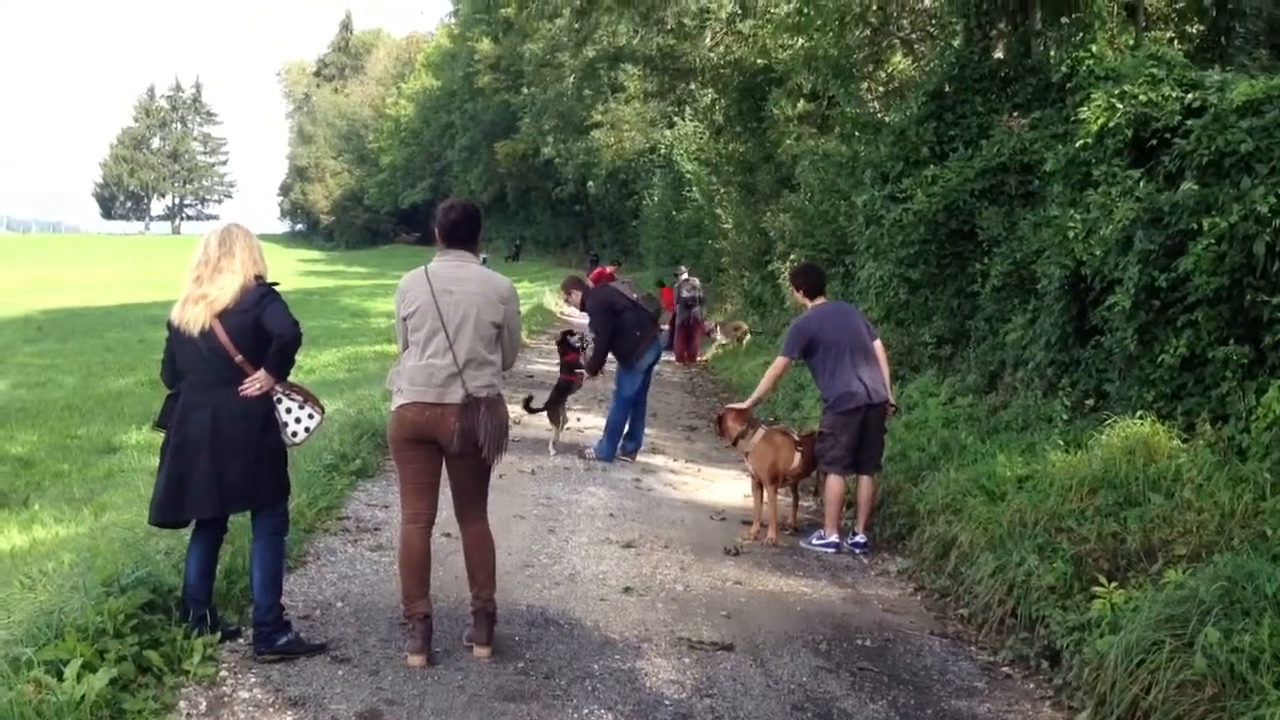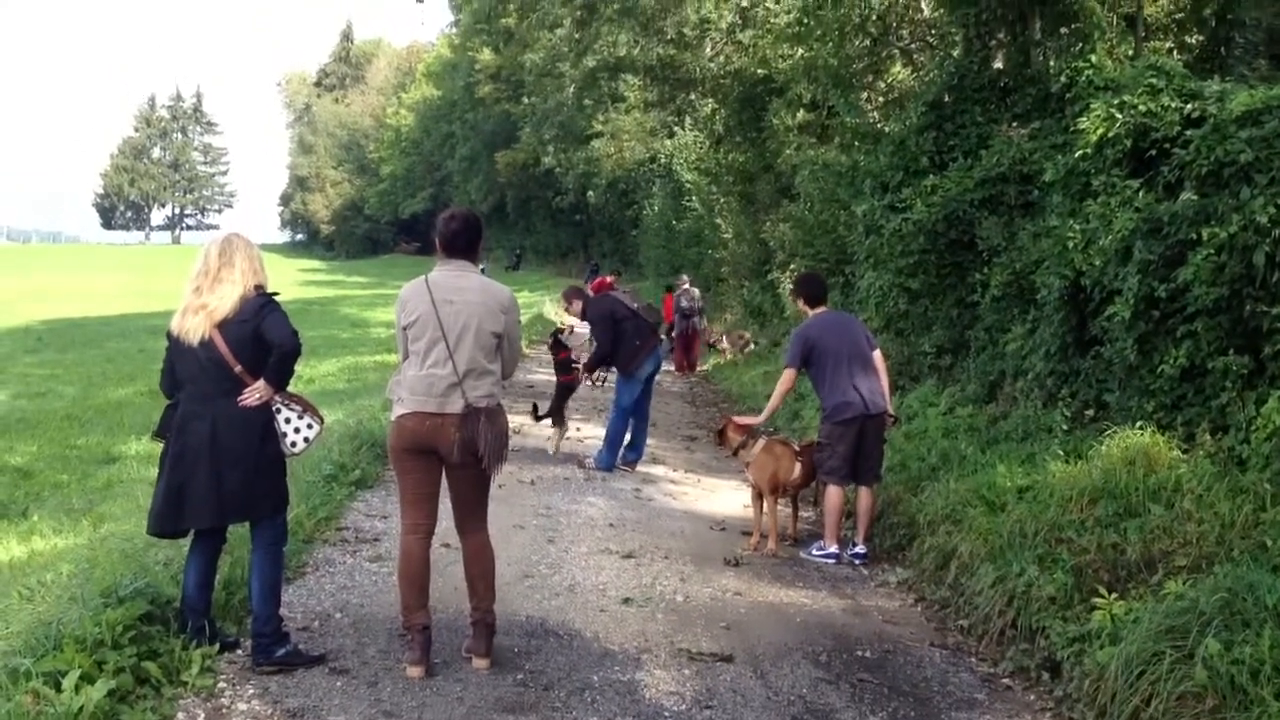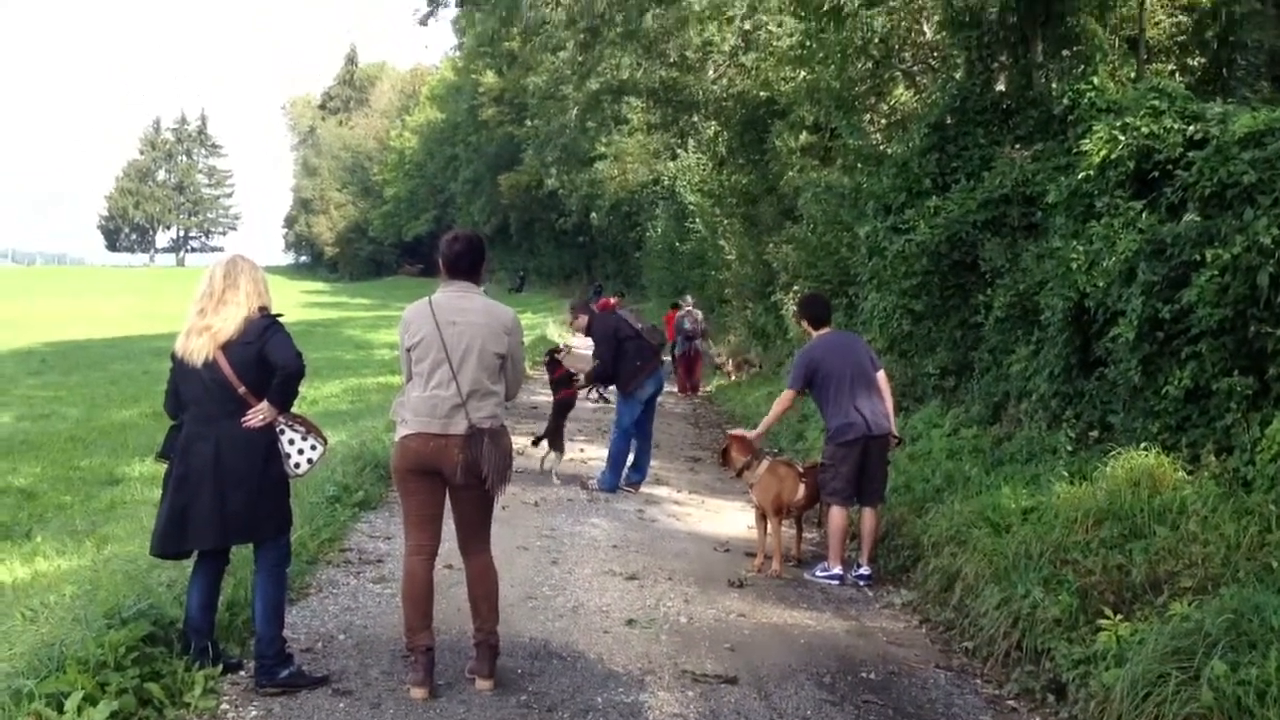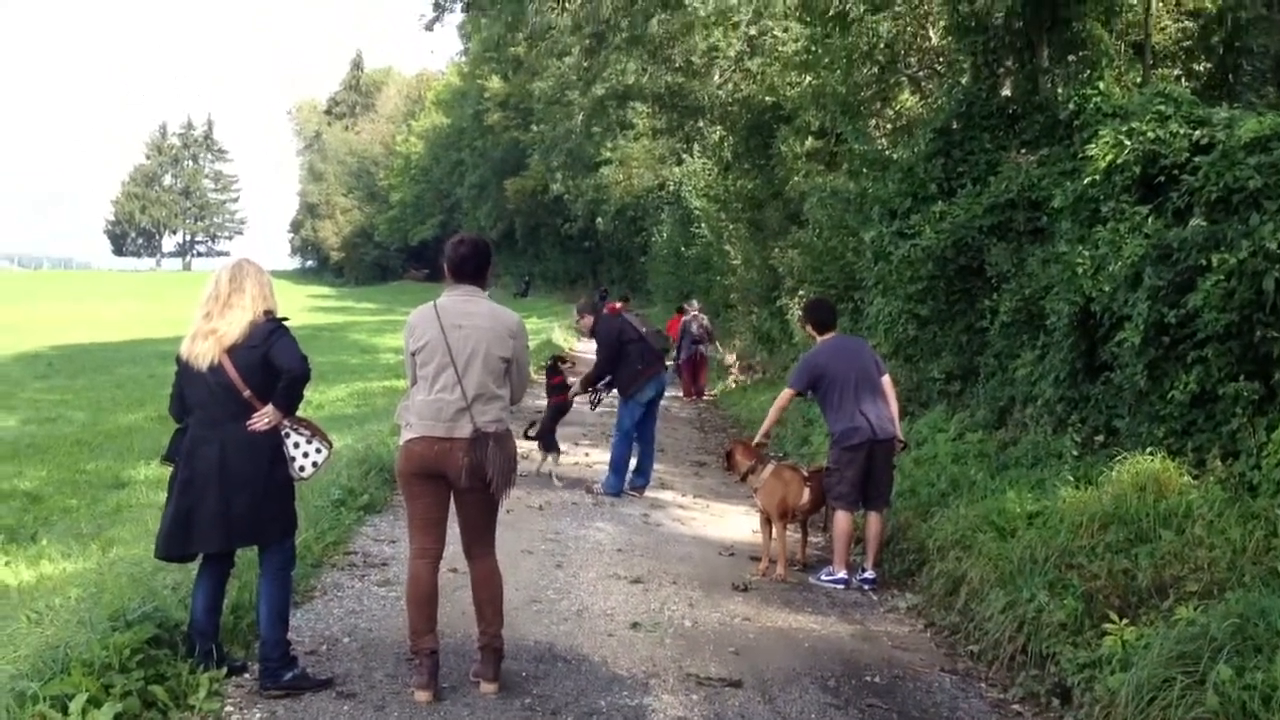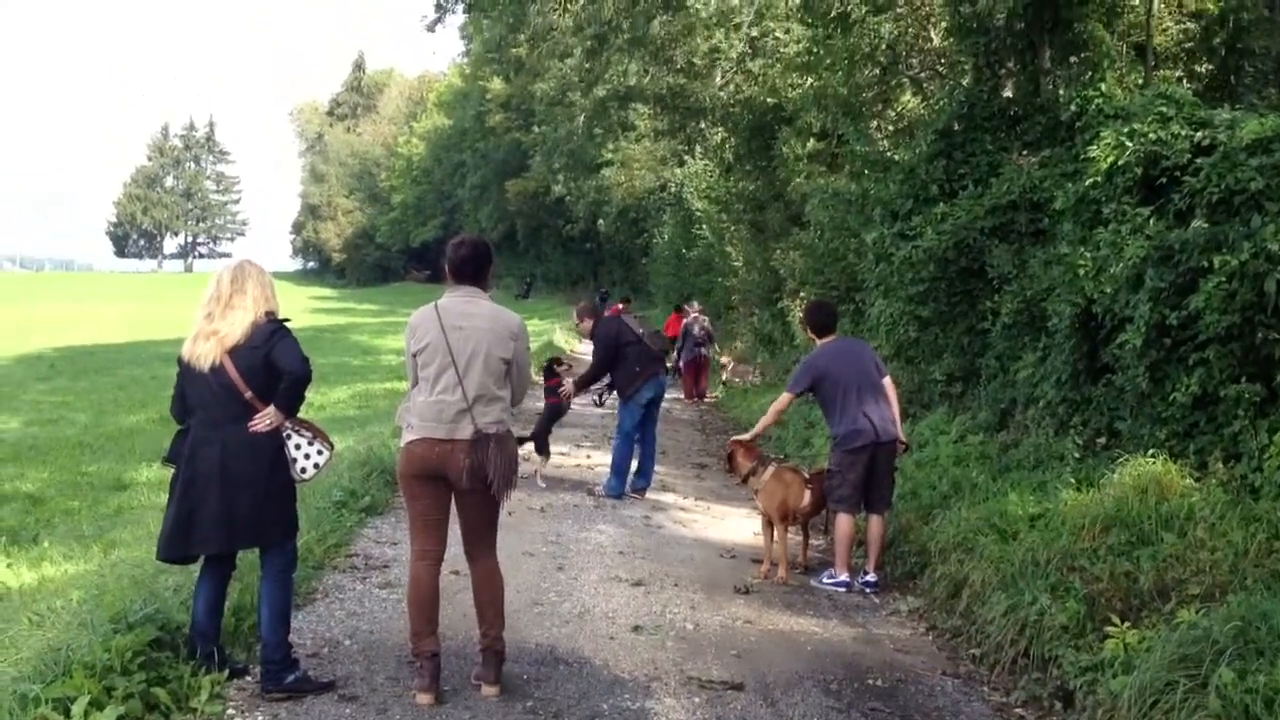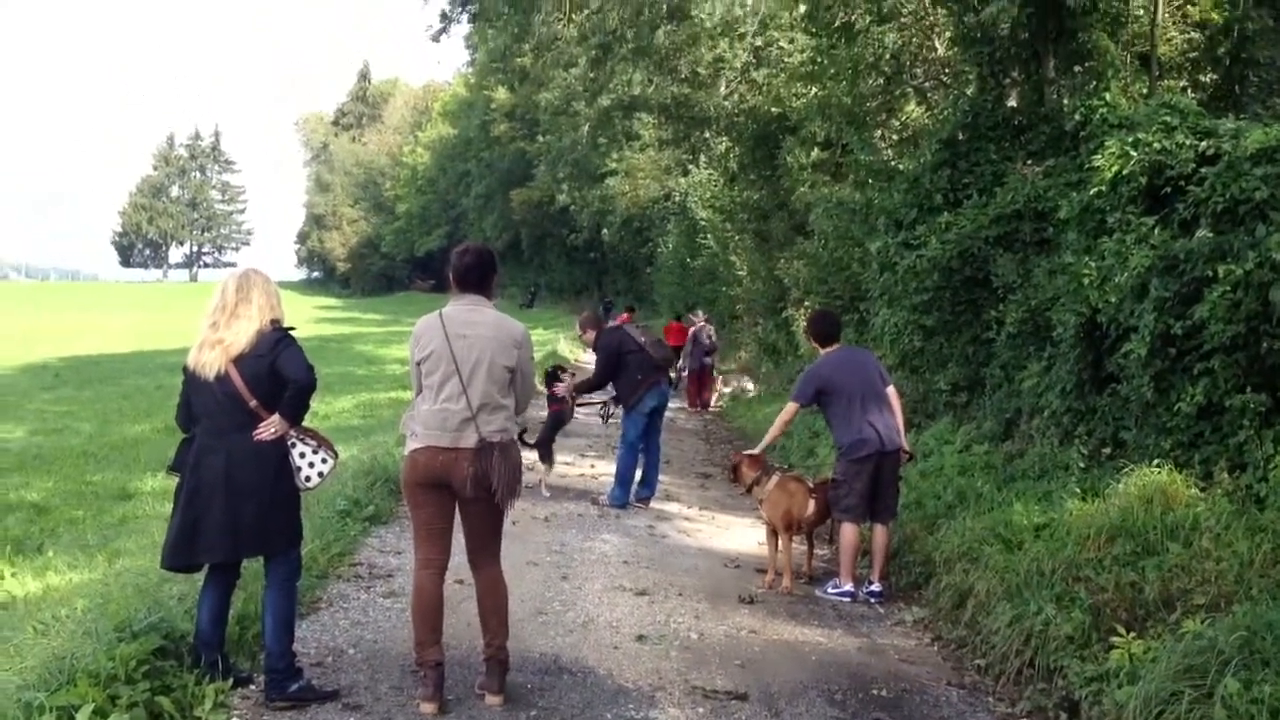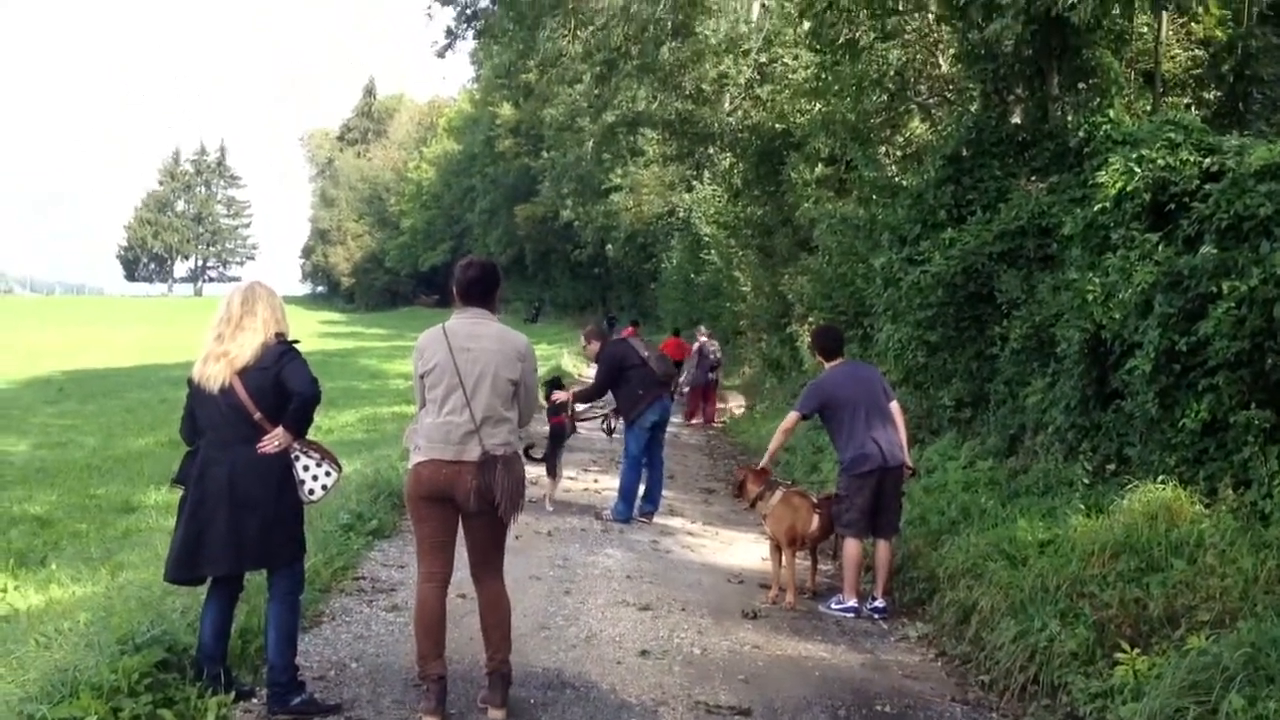
dt=0.2s
person 1, frame 1
left shoulder: (411, 284)
right shoulder: (500, 288)
left elbow: (404, 347)
right elbow: (509, 357)
left hip: (414, 407)
right hip: (473, 411)
left knee: (416, 518)
right knee: (474, 517)
left ankle: (418, 629)
right ankle: (483, 623)
person 1, frame 2
left shoulder: (411, 293)
right shoulder: (500, 298)
left elbow: (404, 356)
right elbow: (509, 366)
left hip: (414, 417)
right hip: (473, 421)
left knee: (415, 529)
right knee: (474, 528)
left ankle: (417, 640)
right ankle: (482, 634)
person 1, frame 3
left shoulder: (415, 314)
right shoulder: (504, 319)
left elbow: (408, 378)
right elbow: (512, 387)
left hip: (417, 439)
right hip: (477, 442)
left knee: (419, 549)
right knee: (477, 549)
left ankle: (421, 661)
right ankle: (485, 656)
person 1, frame 4
left shoulder: (420, 318)
right shoulder: (508, 323)
left elbow: (413, 381)
right elbow: (517, 391)
left hip: (422, 442)
right hip: (482, 445)
left knee: (423, 552)
right knee: (482, 552)
left ankle: (424, 665)
right ankle: (489, 659)
person 1, frame 5
left shoulder: (421, 319)
right shoulder: (509, 324)
left elbow: (414, 382)
right elbow: (518, 392)
left hip: (423, 443)
right hip: (483, 447)
left knee: (424, 555)
right knee: (483, 554)
left ankle: (426, 667)
right ankle: (491, 662)
person 1, frame 6
left shoulder: (425, 327)
right shoulder: (513, 332)
left elbow: (417, 390)
right elbow: (523, 400)
left hip: (427, 451)
right hip: (488, 456)
left knee: (428, 563)
right knee: (487, 563)
left ankle: (430, 676)
right ankle: (494, 672)
person 1, frame 7
left shoulder: (428, 341)
right shoulder: (517, 345)
left elbow: (421, 404)
right elbow: (526, 413)
left hip: (431, 465)
right hip: (491, 469)
left knee: (431, 577)
right knee: (490, 576)
person 2, frame 1
left shoulder: (185, 308)
right shoulder: (257, 297)
left elbow: (170, 375)
right elbow: (288, 334)
right wrist: (272, 373)
left hip: (197, 429)
right hip: (246, 429)
left knee: (208, 523)
right knee: (268, 526)
left ankle: (197, 620)
right ankle: (270, 634)
person 2, frame 2
left shoulder: (184, 318)
right shoulder: (256, 307)
left elbow: (169, 385)
right elbow: (288, 344)
right wrist: (271, 384)
left hip: (195, 439)
right hip: (245, 440)
left knee: (207, 533)
right knee: (267, 536)
left ankle: (196, 631)
right ankle: (268, 645)
person 2, frame 3
left shoulder: (188, 339)
right shoulder: (261, 328)
left elbow: (173, 406)
right elbow: (291, 365)
right wrist: (275, 406)
left hip: (199, 461)
right hip: (249, 461)
left knee: (210, 554)
right knee: (271, 558)
left ankle: (199, 652)
right ankle: (272, 666)
person 2, frame 4
left shoulder: (194, 342)
right shoulder: (267, 332)
left elbow: (179, 409)
right elbow: (297, 369)
right wrist: (280, 408)
left hip: (204, 463)
right hip: (254, 463)
left knee: (215, 557)
right knee: (276, 560)
left ankle: (204, 654)
right ankle: (276, 668)
person 2, frame 5
left shoulder: (196, 343)
right shoulder: (268, 333)
left elbow: (180, 410)
right elbow: (298, 370)
right wrist: (281, 409)
left hip: (205, 464)
right hip: (256, 464)
left knee: (217, 559)
right knee: (277, 562)
left ankle: (205, 656)
right ankle: (277, 671)
person 2, frame 6
left shoulder: (201, 352)
right shoulder: (273, 341)
left elbow: (185, 418)
right elbow: (303, 379)
right wrist: (286, 418)
left hip: (211, 473)
right hip: (260, 472)
left knee: (221, 567)
right knee: (281, 570)
left ankle: (208, 665)
right ankle: (281, 680)
person 2, frame 7
left shoulder: (205, 365)
right shoulder: (278, 355)
left elbow: (189, 431)
right elbow: (307, 391)
right wrist: (290, 431)
left hip: (215, 485)
right hip: (264, 487)
left knee: (224, 581)
right knee: (284, 584)
left ankle: (211, 677)
person 3, frame 1
left shoulder: (804, 324)
right shoulder: (851, 311)
left elbow: (777, 370)
right elbow: (879, 351)
left wrist: (749, 403)
right wrist: (888, 394)
left hip: (844, 402)
right hip: (875, 398)
left knee: (835, 469)
right knee: (866, 470)
left ankle: (830, 535)
right ankle: (859, 535)
person 3, frame 2
left shoulder: (805, 333)
right shoulder: (852, 321)
left elbow: (787, 383)
right elbow: (879, 362)
left wrist: (762, 417)
right wrist: (888, 405)
left hip: (842, 412)
right hip: (874, 409)
left knee: (834, 479)
right knee: (866, 480)
left ankle: (830, 546)
right ankle: (860, 546)
person 3, frame 3
left shoulder: (809, 354)
right shoulder: (857, 341)
left elbow: (785, 401)
right elbow: (883, 383)
left wrist: (756, 432)
right wrist: (892, 426)
left hip: (845, 432)
right hip: (878, 429)
left knee: (838, 501)
right knee: (870, 502)
left ankle: (833, 568)
right ankle: (864, 567)
person 3, frame 4
left shoulder: (812, 359)
right shoulder: (862, 345)
left elbow: (782, 402)
right elbow: (888, 387)
left wrist: (760, 436)
right wrist: (897, 430)
left hip: (850, 437)
right hip: (883, 434)
left knee: (843, 505)
right knee: (875, 506)
left ankle: (839, 571)
right ankle: (869, 571)
person 3, frame 5
left shoulder: (815, 362)
right shoulder: (863, 347)
left elbow: (781, 406)
right elbow: (890, 388)
left wrist: (752, 434)
right wrist: (898, 431)
left hip: (853, 439)
right hip: (885, 435)
left knee: (845, 508)
right knee: (877, 509)
left ankle: (840, 575)
right ankle: (870, 574)
person 3, frame 6
left shoulder: (817, 372)
right shoulder: (866, 356)
left elbow: (786, 416)
right elbow: (893, 397)
left wrist: (759, 449)
right wrist: (903, 440)
left hip: (857, 449)
right hip: (889, 445)
left knee: (849, 517)
right knee: (881, 518)
left ankle: (845, 584)
right ankle: (875, 584)
person 3, frame 7
left shoulder: (820, 385)
right shoulder: (870, 371)
left elbow: (787, 427)
right elbow: (896, 412)
left wrist: (765, 462)
right wrist: (906, 455)
left hip: (860, 464)
right hip: (892, 460)
left knee: (852, 532)
right knee: (884, 534)
left ankle: (849, 600)
right ankle: (879, 600)
person 4, frame 1
left shoulder: (595, 301)
right shoulder: (603, 294)
left elbow: (603, 340)
left wrist: (591, 368)
right wrist: (595, 364)
left hip: (637, 349)
right hip: (651, 343)
left knee: (621, 401)
right knee: (637, 400)
left ankle: (604, 451)
right ankle: (629, 448)
person 4, frame 2
left shoulder: (596, 310)
right shoulder: (604, 303)
left elbow: (604, 347)
left wrist: (587, 366)
right wrist: (594, 365)
left hip: (637, 358)
right hip: (651, 353)
left knee: (620, 410)
right knee: (640, 410)
left ankle: (604, 460)
right ankle: (630, 458)
person 4, frame 3
left shoulder: (600, 327)
right shoulder: (608, 321)
left elbow: (605, 365)
left wrist: (587, 379)
right wrist: (600, 381)
left hip: (638, 379)
right hip: (653, 374)
left knee: (622, 431)
right knee: (643, 431)
left ankle: (608, 481)
right ankle: (634, 479)
person 4, frame 4
left shoulder: (605, 329)
right shoulder: (615, 323)
left elbow: (603, 366)
left wrist: (582, 385)
right wrist: (610, 383)
left hip: (640, 382)
right hip: (656, 377)
left knee: (623, 434)
right knee: (645, 434)
left ankle: (612, 485)
right ankle: (638, 483)
person 4, frame 5
left shoulder: (603, 331)
right shoulder: (615, 325)
left elbow: (598, 368)
left wrist: (576, 386)
right wrist: (610, 384)
left hip: (640, 384)
right hip: (657, 378)
left knee: (624, 436)
right knee: (646, 436)
left ankle: (614, 488)
right ankle: (639, 486)
person 4, frame 6
left shoulder: (606, 342)
right shoulder: (618, 334)
left elbow: (600, 379)
left wrist: (573, 388)
right wrist: (620, 397)
left hip: (643, 392)
right hip: (660, 386)
left knee: (629, 445)
right knee: (651, 444)
left ankle: (618, 497)
right ankle: (644, 495)
person 4, frame 7
left shoulder: (609, 353)
right shoulder: (623, 347)
left elbow: (599, 389)
left wrist: (571, 396)
right wrist: (620, 408)
left hip: (644, 407)
right hip: (662, 400)
left knee: (632, 460)
right knee: (654, 458)
left ankle: (622, 512)
right ankle: (647, 510)
